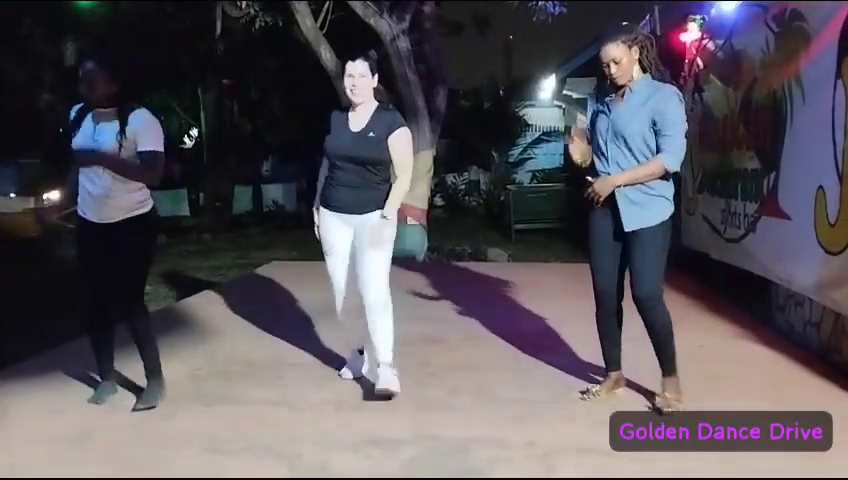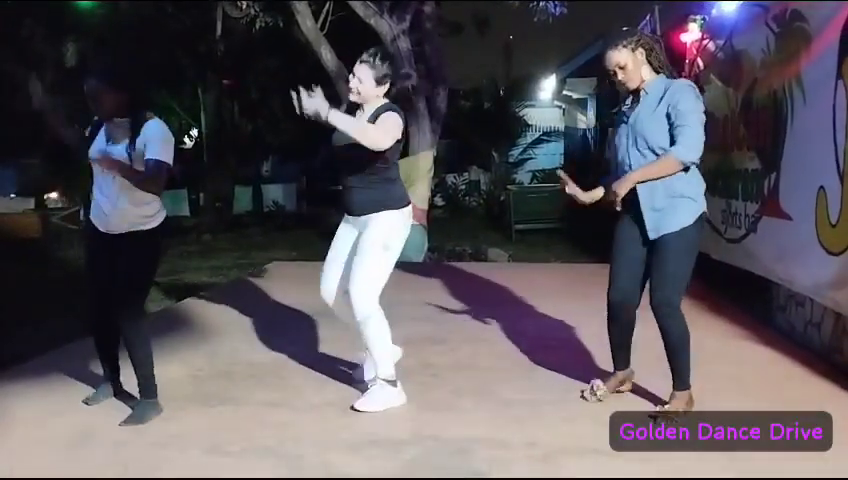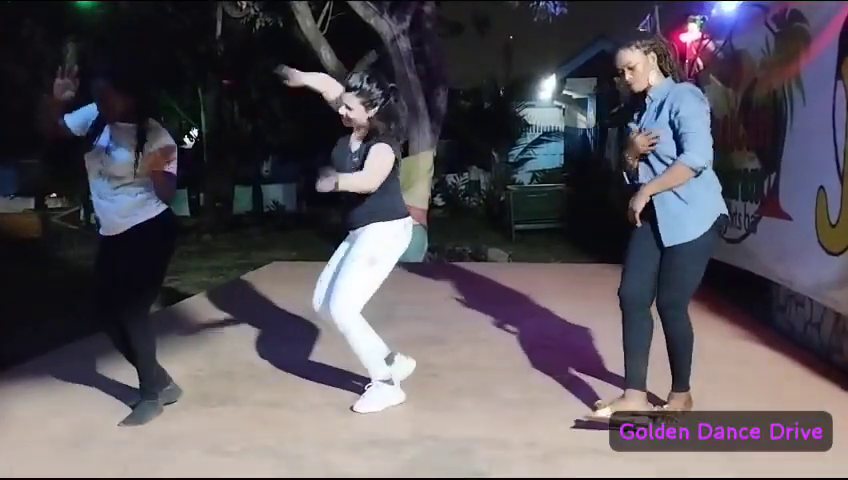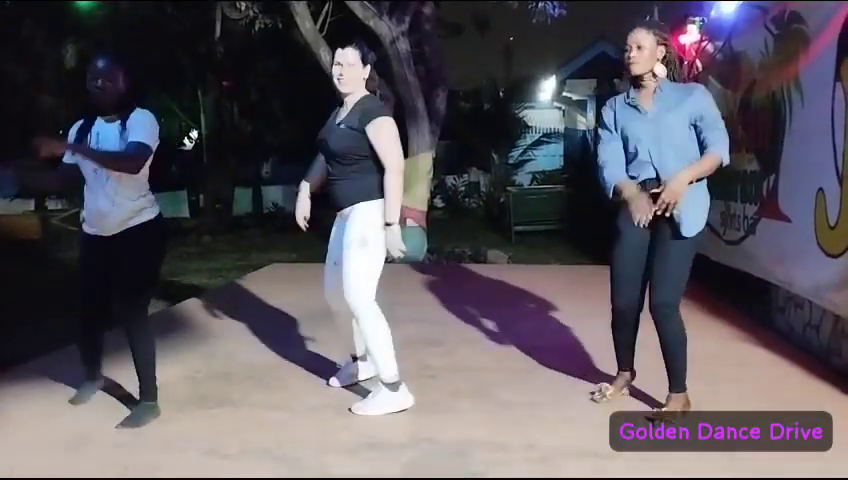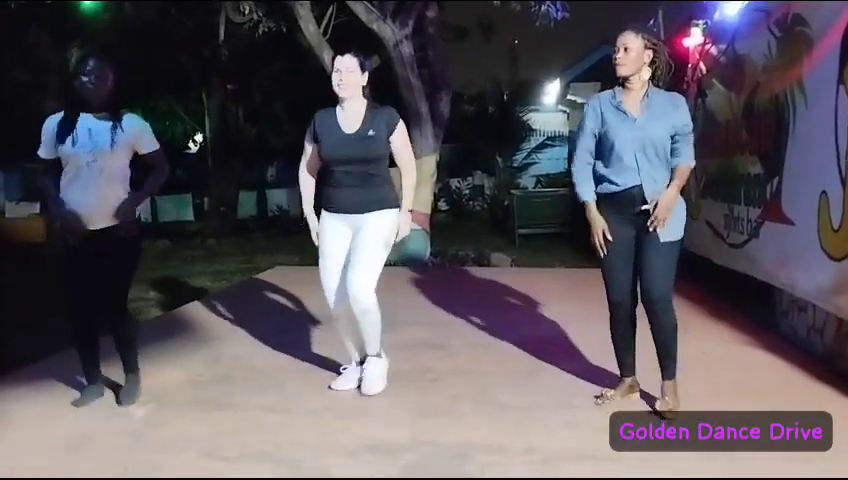
dt=0.4s
person 1, frame 1
left shoulder: (664, 96)
right shoulder: (601, 105)
left elbow: (670, 158)
left wrist: (616, 180)
right wrist: (581, 155)
left hip: (648, 210)
right hip: (604, 207)
left knee: (647, 294)
right knee: (606, 294)
left ankle: (670, 378)
right ankle: (614, 373)
person 1, frame 2
left shoulder: (680, 92)
right shoulder: (626, 111)
left elbow: (688, 152)
left wrist: (632, 178)
right wrist: (590, 194)
left hip: (676, 214)
right hip: (633, 213)
left knee: (664, 303)
right knee: (620, 298)
left ankle: (682, 392)
right ankle: (621, 373)
person 1, frame 3
left shoulder: (684, 97)
right shoulder: (641, 113)
left elbow: (697, 158)
left wrist: (646, 191)
right wrist: (632, 154)
left hip: (692, 217)
right hip: (652, 217)
left knee: (671, 305)
right knee: (632, 299)
left ankle: (681, 394)
right ankle: (634, 395)
person 1, frame 4
left shoulder: (693, 96)
right shoulder: (616, 107)
left elbow: (719, 148)
right elbow: (608, 162)
left wrist: (683, 179)
right wrist: (630, 194)
left hip: (681, 211)
right hip: (635, 211)
left knee: (663, 303)
right knee: (624, 302)
left ankle: (678, 394)
right ankle: (625, 373)
person 1, frame 5
left shoulder: (674, 105)
right shoulder: (599, 105)
left elbow: (685, 156)
right elbow: (582, 161)
left wrist: (671, 195)
right wrist: (592, 212)
left hip: (659, 211)
right hip: (613, 211)
left knee: (657, 297)
right knee: (619, 301)
left ankle: (669, 382)
right ankle: (628, 378)
person 2, frame 1
left shoulder: (140, 120)
right shoulder: (79, 114)
left elbow: (153, 172)
left wrist: (103, 159)
right wrist: (63, 202)
left hip: (131, 222)
right hip: (90, 222)
left knee: (129, 301)
right knee: (96, 301)
left ankle: (155, 380)
right ankle: (107, 378)
person 2, frame 2
left shoulder: (152, 130)
right shoulder: (103, 125)
left elbow: (156, 182)
right elbow: (97, 161)
left wrist: (119, 167)
left hip: (142, 233)
right hip: (101, 230)
left knee: (127, 312)
right knee: (100, 308)
left ankle: (149, 398)
right ankle: (111, 381)
person 2, frame 3
left shoulder: (156, 136)
right shoulder: (93, 118)
left elbow: (166, 194)
right elbow: (53, 129)
left wrist: (156, 170)
right wrist: (57, 100)
left hip: (148, 231)
right hip: (112, 234)
left knee: (131, 311)
right knee: (108, 312)
left ankle: (150, 396)
right ankle: (161, 382)
person 2, frame 4
left shoulder: (141, 119)
right shoulder: (81, 128)
left elbow: (132, 163)
right elbow: (62, 177)
left wrist: (67, 147)
right wrist: (21, 177)
left hip: (138, 231)
right hip: (96, 234)
left knee: (133, 314)
right knee: (90, 311)
left ankle: (149, 400)
right ankle: (93, 377)
person 2, frame 5
left shoulder: (132, 124)
right shoulder: (55, 124)
left elbow: (161, 168)
right elbow: (47, 174)
left wrist: (134, 201)
right wrist: (59, 209)
left hip: (117, 229)
right hip: (76, 231)
left knee: (113, 304)
right knee: (80, 307)
left ankle: (132, 375)
right ankle: (94, 380)
person 3, frame 1
left shoulder: (391, 121)
right shoulder: (336, 119)
left elbow: (404, 174)
left wrist: (388, 216)
right wrist: (316, 207)
left hip: (374, 215)
right hip: (334, 215)
left knee: (374, 288)
right knee: (342, 290)
left ankle: (385, 368)
right ankle: (357, 355)
person 3, frame 2
left shoulder: (389, 115)
right shoulder: (356, 110)
left elbow: (377, 140)
left wrist: (329, 113)
right wrist: (319, 109)
left hip: (386, 217)
right hip: (354, 218)
left knee: (362, 298)
right knee: (330, 291)
left ankle: (388, 385)
right ankle: (383, 349)
person 3, frame 3
left shoulder: (383, 142)
right shoulder: (349, 118)
left elbow: (369, 179)
right elbow: (326, 81)
left wrist: (339, 179)
right wrist: (300, 76)
left hip: (383, 232)
right hip: (361, 233)
left knee: (341, 311)
right knee: (324, 303)
left ankle: (386, 385)
right ankle: (391, 361)
person 3, frame 4
left shoulder: (374, 112)
right shoulder: (341, 110)
left elbow: (395, 168)
right elbow: (325, 157)
left wrist: (390, 223)
right wrist: (305, 191)
left hip: (369, 211)
right hip: (349, 212)
left knee: (359, 298)
right knee: (334, 293)
left ankle: (393, 388)
right ankle: (363, 361)
person 3, frame 5
left shoulder: (385, 118)
right shoulder: (321, 120)
left elbow: (407, 166)
right elbow: (308, 168)
left wrist: (405, 211)
right wrist: (309, 212)
left hip: (377, 216)
right hip: (335, 218)
left knee: (359, 291)
right knee: (335, 297)
left ankle: (375, 357)
right ankle: (357, 361)
